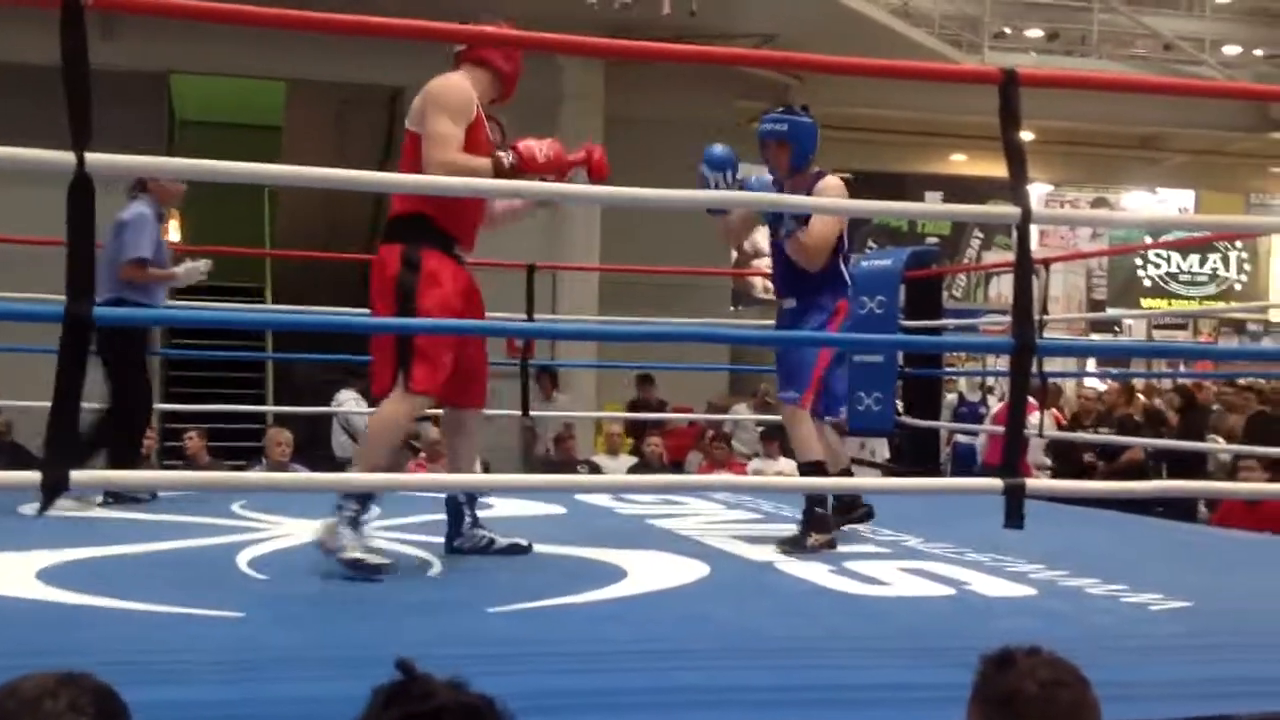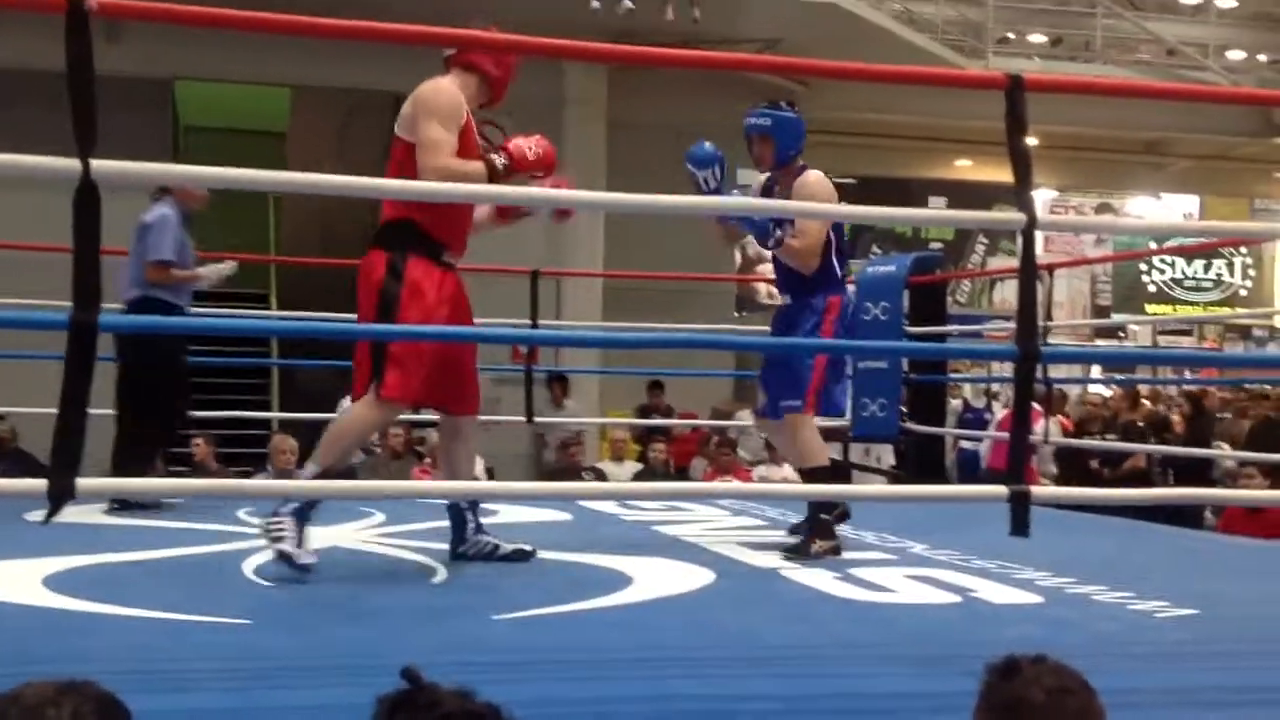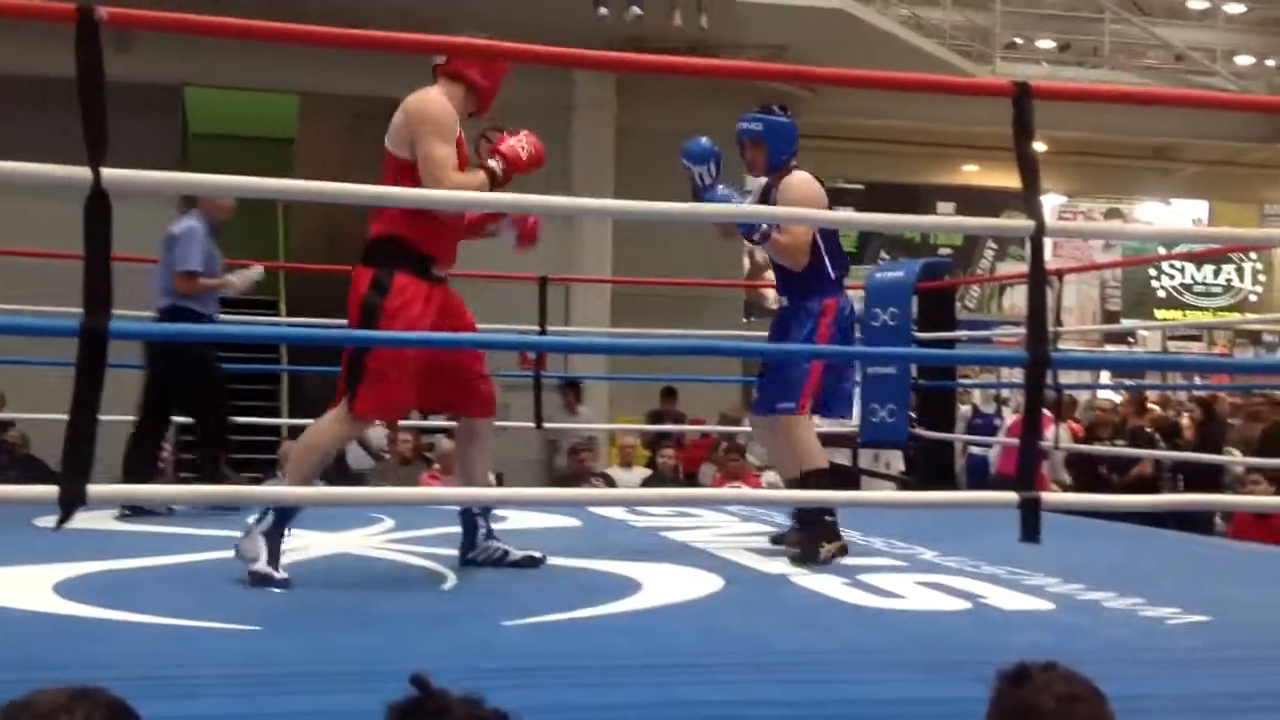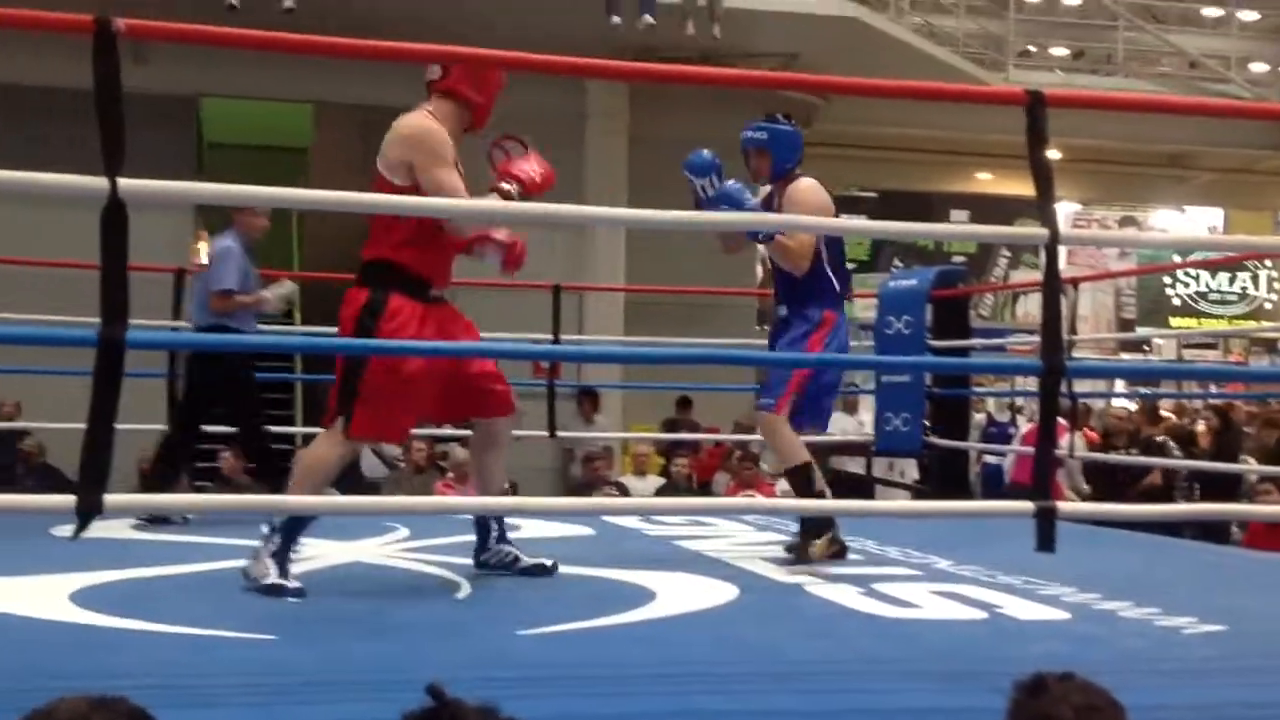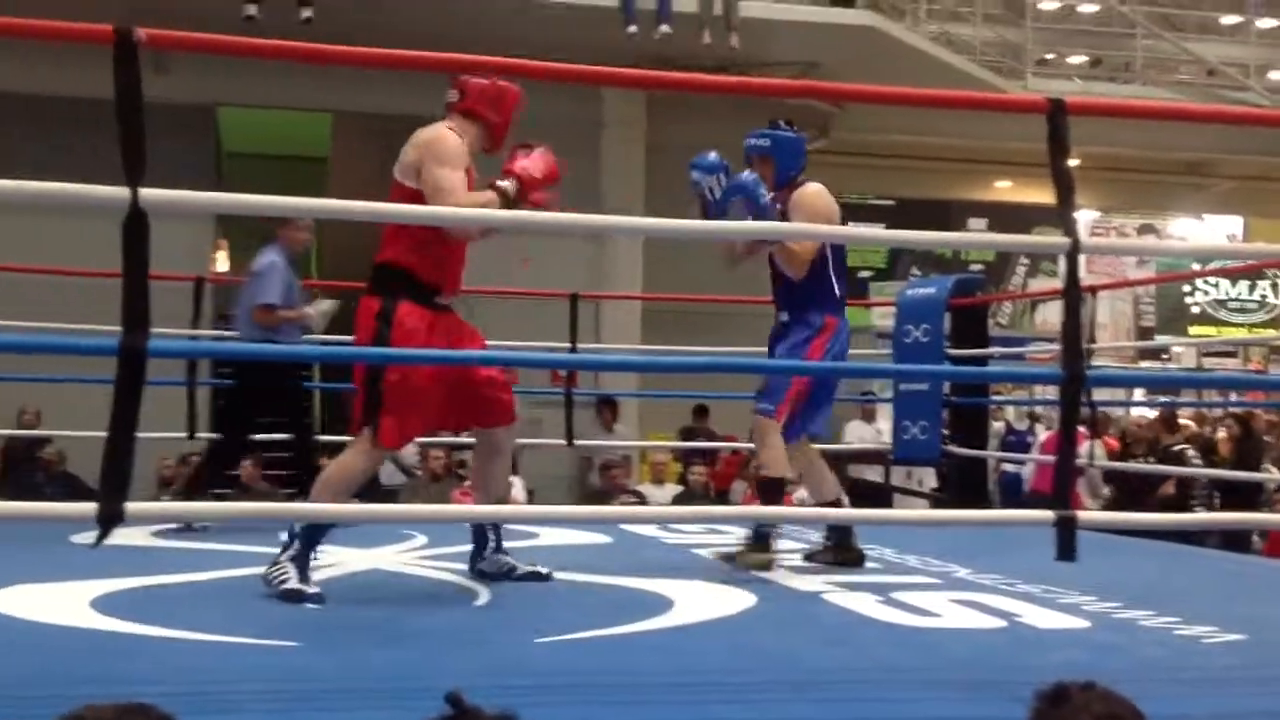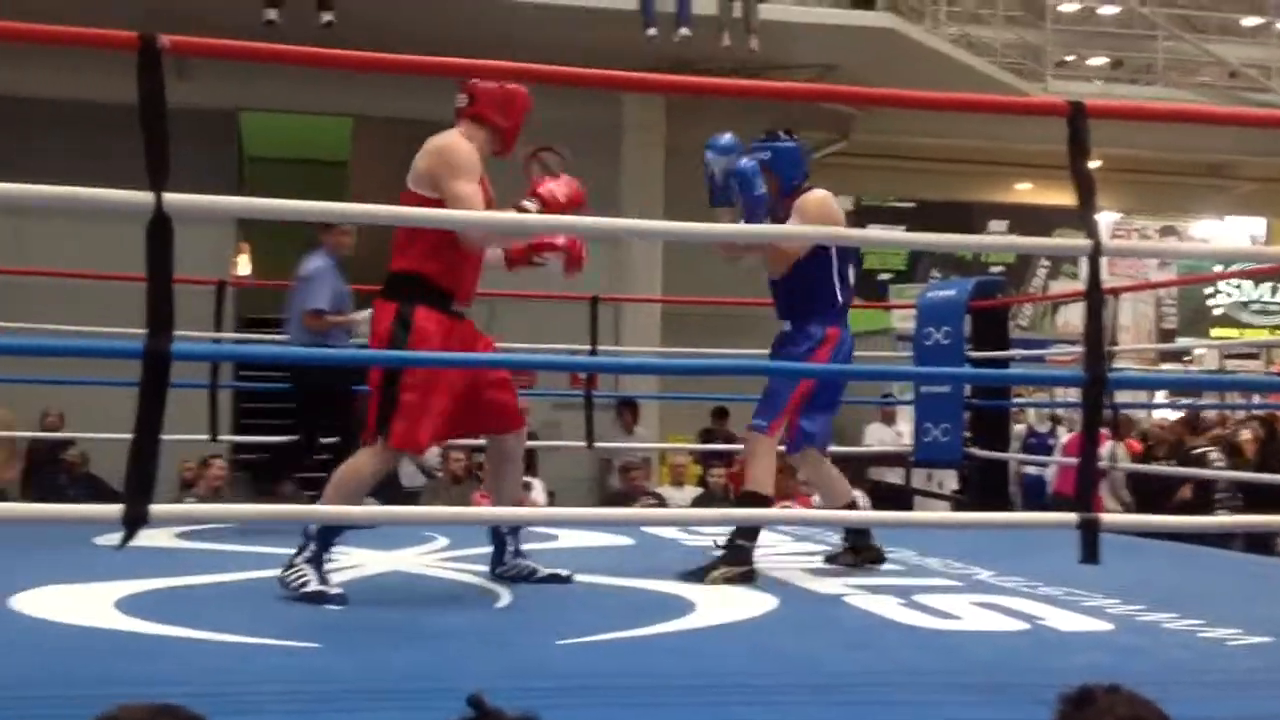
dt=0.1s
person 1, frame 1
left shoulder: (472, 115)
right shoulder: (452, 89)
left elbow: (486, 207)
right elbow: (438, 172)
left wrist: (554, 176)
right wrist: (513, 162)
left hip: (446, 265)
right hip: (418, 259)
left knee: (467, 396)
right knee: (413, 390)
left ankle: (461, 524)
right ankle: (348, 520)
person 1, frame 2
left shoulder: (457, 111)
right shoulder: (442, 94)
right elbow: (439, 179)
left wrist: (526, 205)
right wrist: (505, 162)
left hip: (437, 272)
right hip: (407, 268)
left knee: (462, 405)
right knee: (384, 397)
left ankle: (466, 530)
right ankle: (292, 513)
person 1, frame 3
left shoulder: (444, 123)
right shoulder: (433, 106)
right elbow: (442, 194)
left wrist: (496, 218)
right wrist: (501, 164)
left hip: (428, 286)
right hip: (395, 283)
left knee: (479, 407)
right knee: (356, 412)
left ankle: (477, 536)
right ankle: (266, 530)
person 1, frame 4
left shoulder: (435, 137)
right shoulder: (423, 130)
right elbow: (457, 219)
left wrist: (489, 240)
right wrist: (514, 187)
left hip: (428, 305)
right hip: (390, 304)
left knee: (495, 410)
right knee: (352, 431)
left ankle: (491, 541)
right ankle: (273, 549)
person 1, frame 5
left shoulder: (454, 155)
right shoulder: (440, 140)
left elbow: (454, 233)
right elbow: (457, 216)
left wrist: (517, 202)
right wrist: (514, 184)
left hip: (437, 314)
right hip: (401, 310)
left knee: (498, 419)
right knee: (376, 442)
left ankle: (488, 549)
right ankle: (292, 556)
person 1, frame 6
left shoulder: (463, 160)
right shoulder: (454, 149)
left elbow: (481, 249)
right elbow: (479, 236)
left wrist: (544, 245)
right wrist: (542, 203)
left hip: (449, 319)
right hip: (415, 317)
left knee: (507, 429)
right knee: (389, 443)
left ankle: (508, 553)
right ankle: (306, 558)
person 2, frame 1
left shoulder: (828, 188)
right shoulder: (771, 187)
left elbow: (813, 258)
right elbow: (732, 237)
left wrist: (781, 221)
left hip: (826, 311)
right hip: (793, 312)
left knee: (796, 408)
right knee: (813, 412)
left ankle: (817, 522)
right ankle: (851, 500)
person 2, frame 2
left shoulder: (809, 185)
right shoulder: (768, 186)
left elbow: (808, 259)
right elbow: (729, 238)
left wrist: (762, 230)
right wrist: (711, 192)
left hip: (821, 308)
right hip: (797, 308)
left knee: (795, 414)
right knee: (773, 419)
left ankle: (823, 528)
right ankle: (828, 502)
person 2, frame 3
left shoulder: (798, 186)
right shoulder: (769, 189)
left elbow: (796, 257)
right elbow: (729, 232)
left wrist: (752, 227)
right wrist: (706, 190)
left hip: (819, 311)
right hip: (796, 311)
left knee: (792, 417)
right knee: (764, 418)
left ankle: (827, 531)
right ankle: (808, 515)
person 2, frame 4
left shoulder: (804, 192)
right shoulder: (774, 196)
left elbow: (797, 261)
right elbow: (729, 245)
right wrist: (707, 203)
left hip: (817, 321)
right hip: (794, 321)
left knee: (770, 416)
right knee: (780, 426)
left ankle: (818, 525)
right ankle: (819, 530)
person 2, frame 5
left shoulder: (810, 196)
right shoulder: (778, 202)
left elbow: (797, 266)
right elbow: (733, 258)
left wrist: (765, 218)
right wrist: (715, 207)
left hip: (817, 327)
right hip: (795, 327)
left knee: (767, 422)
right knee: (792, 439)
left ankle: (762, 539)
right ankle: (842, 542)
person 2, frame 6
left shoulder: (816, 203)
right shoulder: (779, 207)
left elbow: (776, 265)
right elbow: (731, 249)
left wrist: (754, 205)
right wrist: (721, 191)
left hip: (821, 337)
right hip: (801, 338)
left knee: (761, 435)
right knee: (804, 449)
left ankle: (738, 555)
right ankle: (862, 542)
person 3, frame 1
left shoulder: (147, 215)
right shoulder: (140, 215)
right elbow: (131, 271)
left wrist: (181, 273)
right wrist: (176, 274)
left knee: (136, 405)
right knee: (131, 404)
person 3, frame 2
left shoulder: (171, 218)
right shoulder: (165, 218)
right elbow: (156, 273)
left wrist: (205, 275)
right wrist: (201, 275)
left hip: (145, 320)
right hip: (156, 319)
left knee: (137, 408)
right knee: (172, 406)
person 3, frame 3
left shoulder: (199, 230)
right shoulder: (192, 230)
right elbow: (183, 284)
left wrist: (231, 283)
right wrist: (228, 283)
right hip: (185, 328)
left knee: (155, 415)
right knee: (214, 410)
right ankle: (213, 487)
person 3, frame 4
left shoulder: (234, 249)
right shoulder: (230, 250)
right elbow: (221, 302)
left wrist: (268, 297)
right wrist: (265, 299)
left hip: (207, 346)
right hip: (225, 350)
left knee: (187, 429)
right knee: (250, 425)
right ankle: (277, 494)
person 3, frame 5
left shoulder: (276, 262)
right shoulder: (274, 264)
right elbow: (264, 316)
left wrist: (308, 316)
right wrist: (306, 315)
left hip: (257, 356)
right hip: (273, 358)
left knee: (235, 435)
right knee: (301, 430)
person 3, frame 6
left shoulder: (322, 266)
right shoulder: (321, 268)
right elbow: (313, 320)
left wrist: (349, 322)
right wrist: (353, 320)
left hip: (307, 361)
left knee: (308, 442)
right knee: (348, 435)
